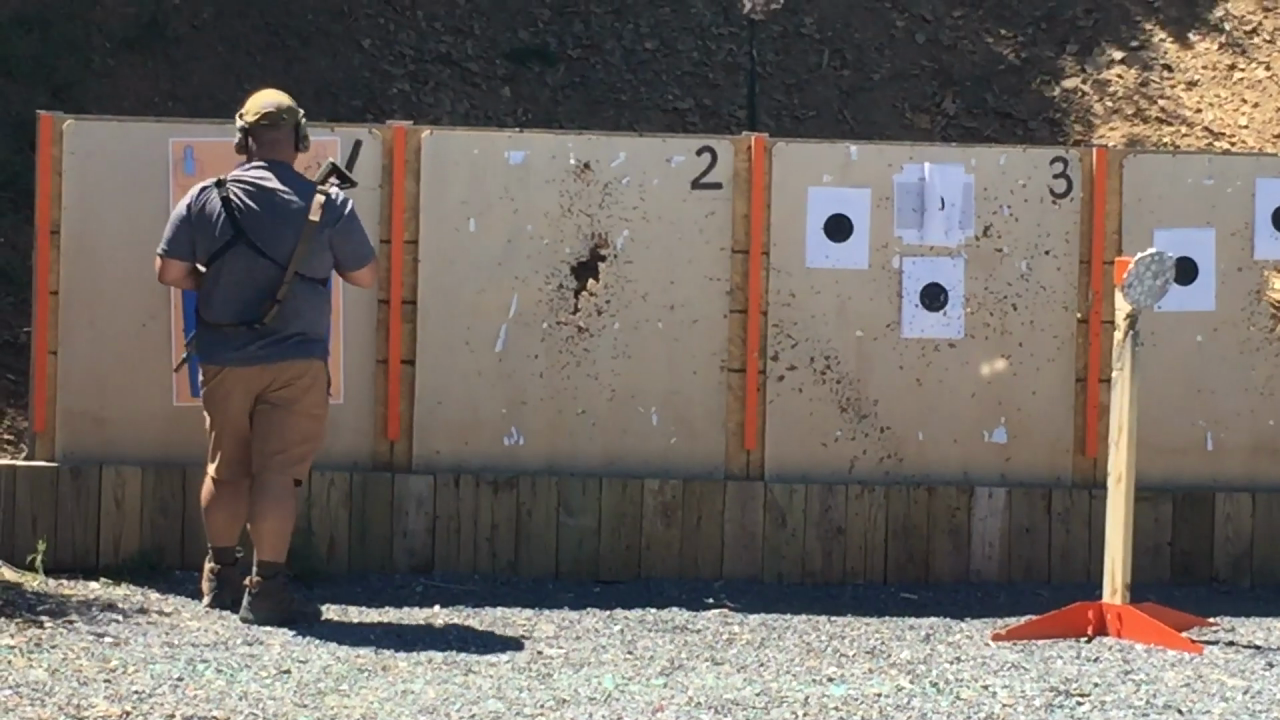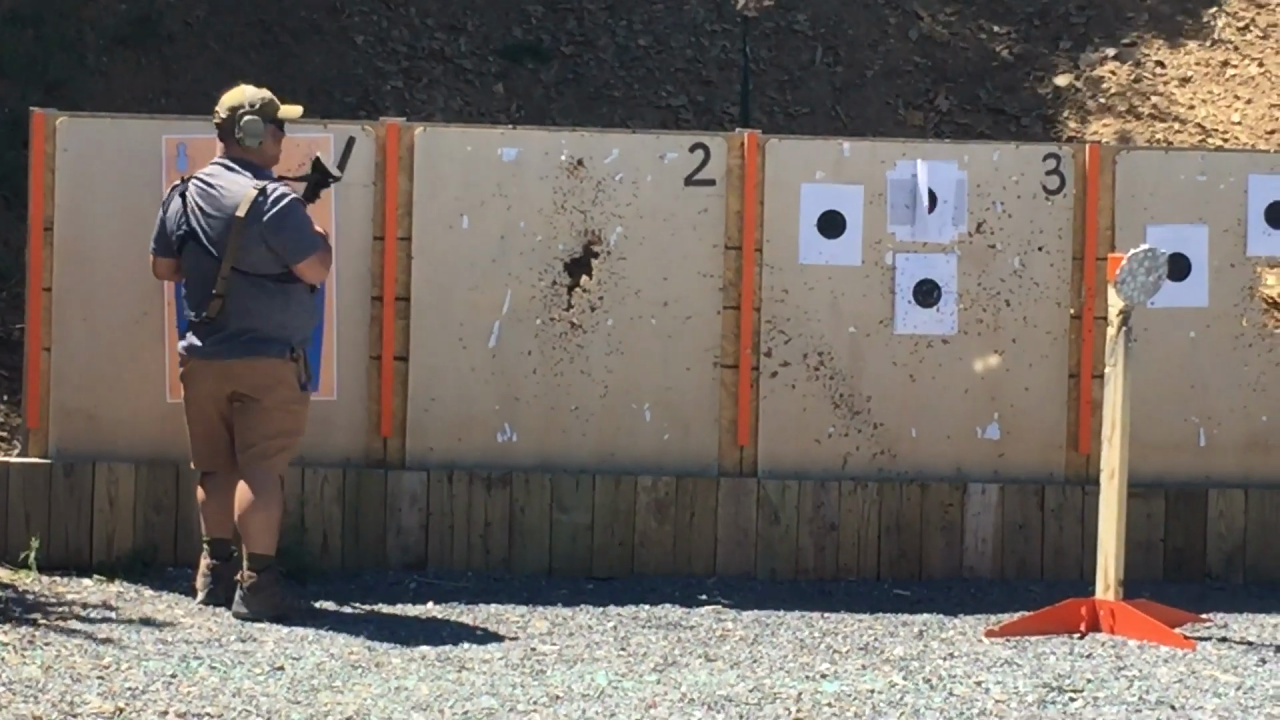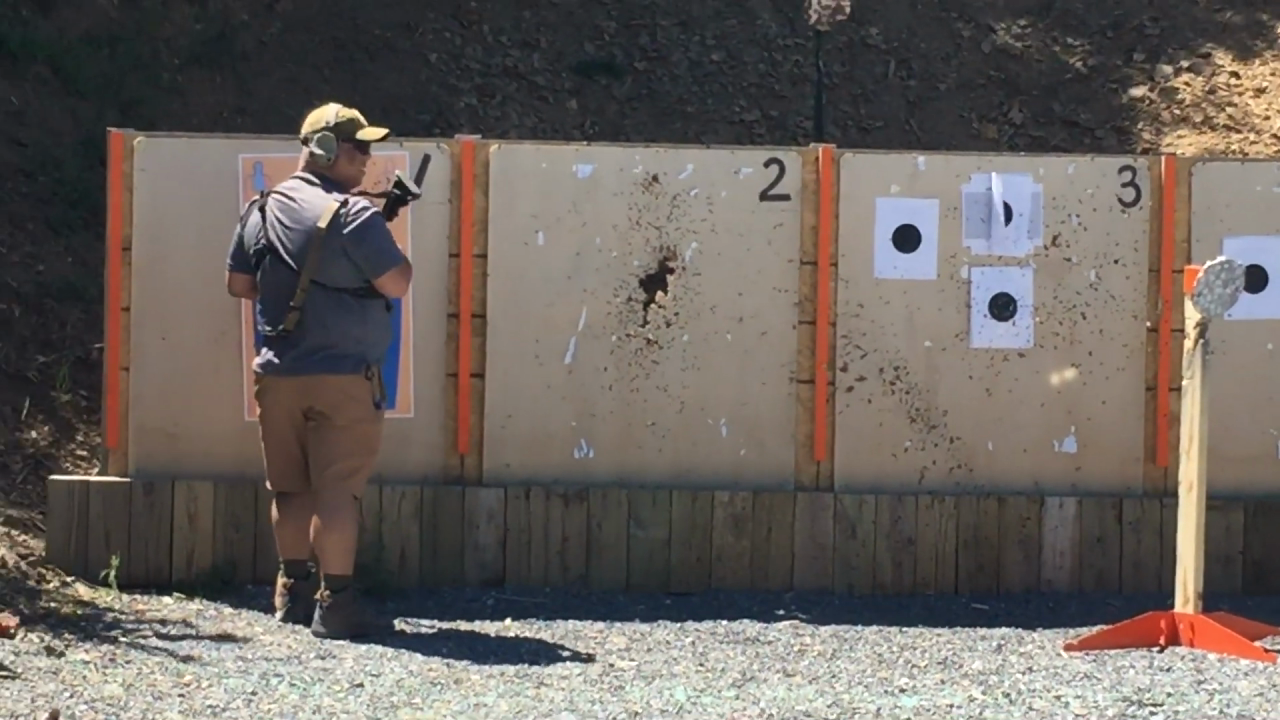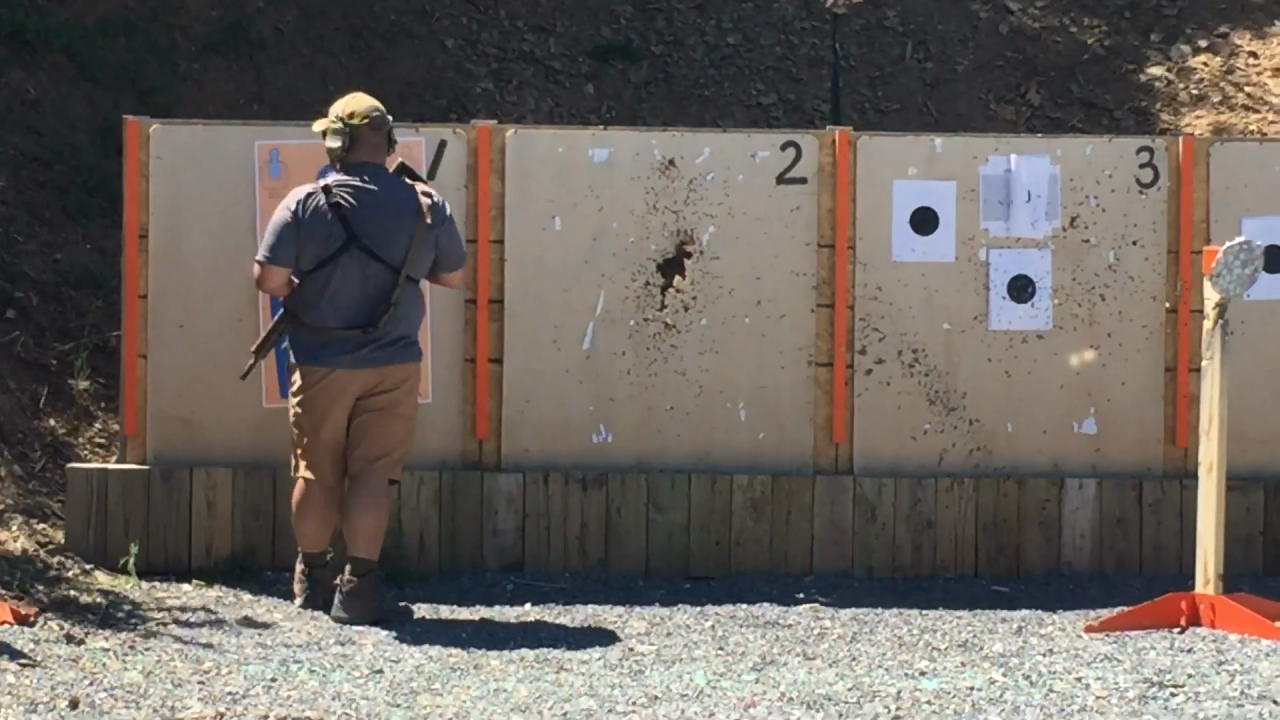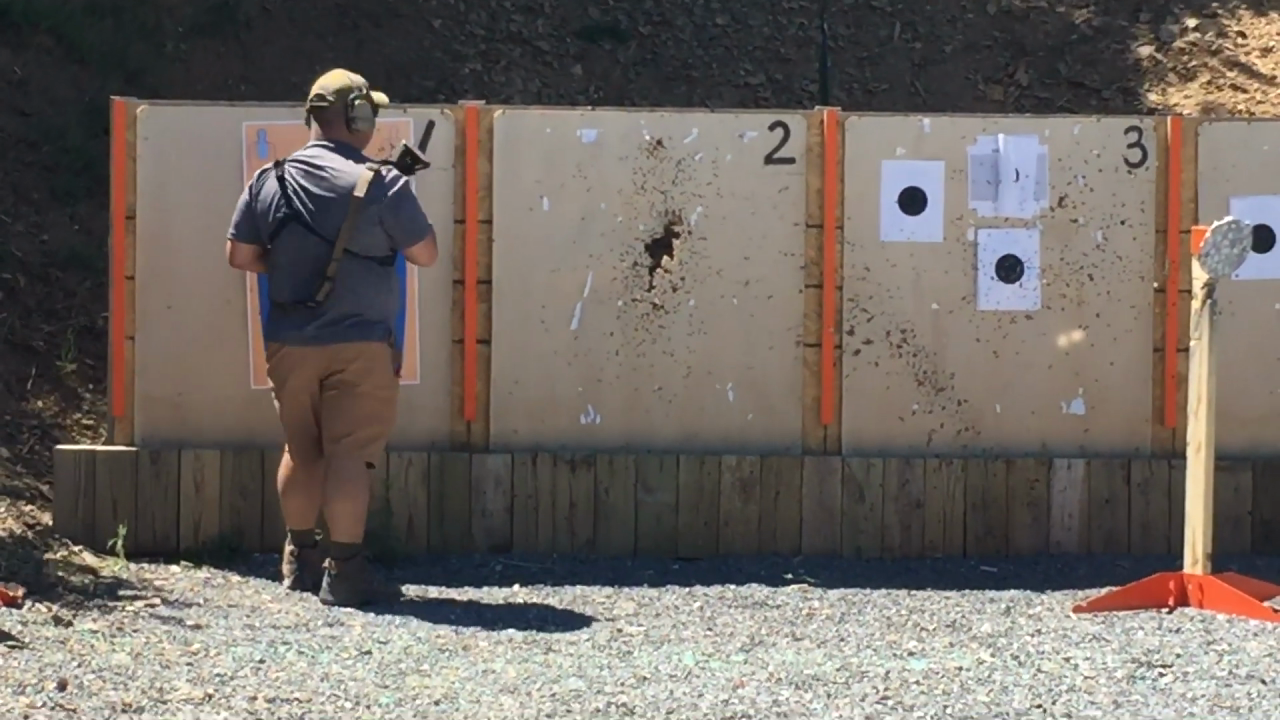
dt=1s
person 1, frame 1
left shoulder: (205, 198)
right shoulder: (329, 205)
left elbow: (169, 272)
right elbow: (366, 277)
left hip: (224, 361)
right hip: (294, 361)
left knee: (225, 470)
right knee: (275, 475)
left ankle: (220, 578)
right ankle: (266, 591)
person 1, frame 2
left shoulder: (182, 195)
right shoulder: (273, 199)
left elbow: (164, 267)
right elbow: (316, 271)
right wrist: (319, 238)
left hip: (204, 356)
right hip: (268, 358)
left knee: (217, 466)
right knee: (261, 468)
left ankle: (216, 573)
right ankle: (257, 586)
person 1, frame 3
left shoulder: (260, 209)
right shoulder: (353, 214)
left elbow: (238, 285)
right elbow: (396, 284)
right wrist: (396, 252)
left hip: (279, 372)
right hip: (343, 375)
left knee: (291, 487)
right knee: (337, 489)
left ankle: (293, 592)
right ankle: (335, 605)
person 1, frame 4
left shoulder: (307, 201)
right shoulder: (428, 206)
left elbow: (267, 279)
right elbow: (453, 278)
left wrist: (302, 292)
left hip: (321, 364)
right hip: (392, 364)
left knee: (316, 474)
right knee: (371, 475)
left ankle: (311, 580)
right ankle: (357, 589)
person 1, frame 5
left shoulder: (269, 179)
right shoulder: (381, 183)
left elbow: (239, 255)
right elbow: (426, 254)
left hip: (291, 341)
right hip: (360, 344)
left knee: (300, 451)
right knee: (350, 454)
left ankle: (300, 559)
right ankle: (344, 571)
